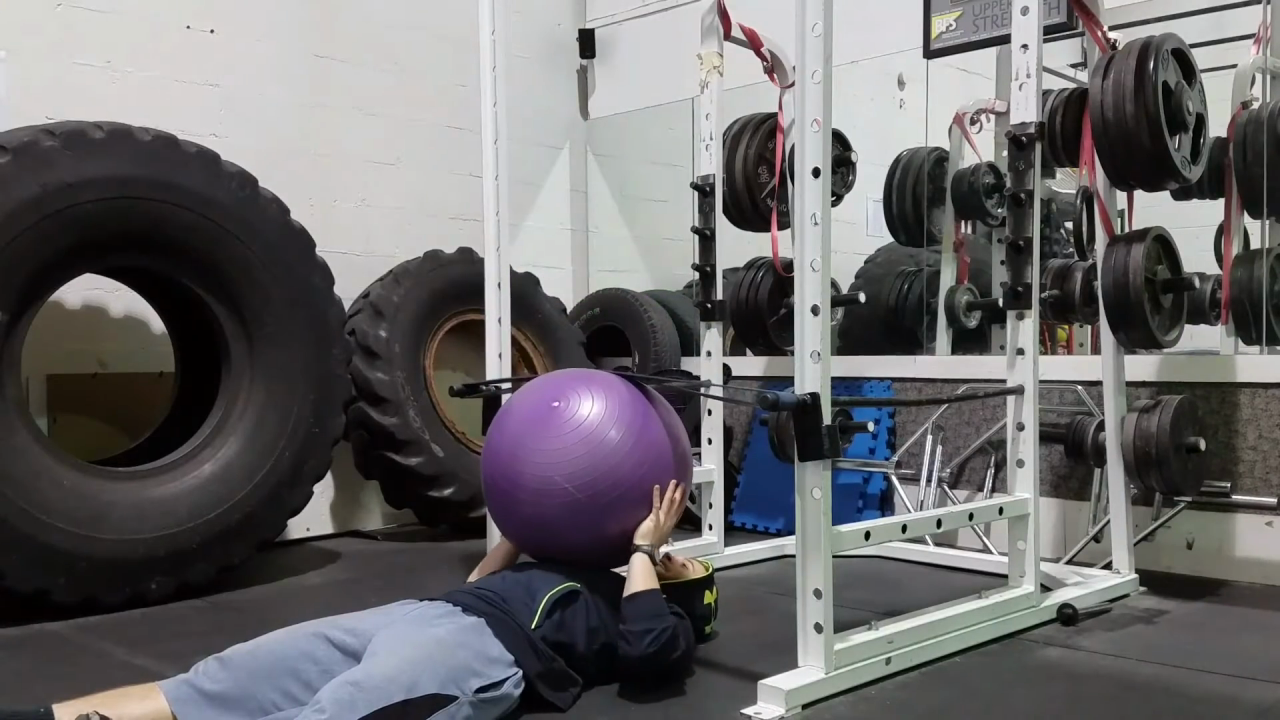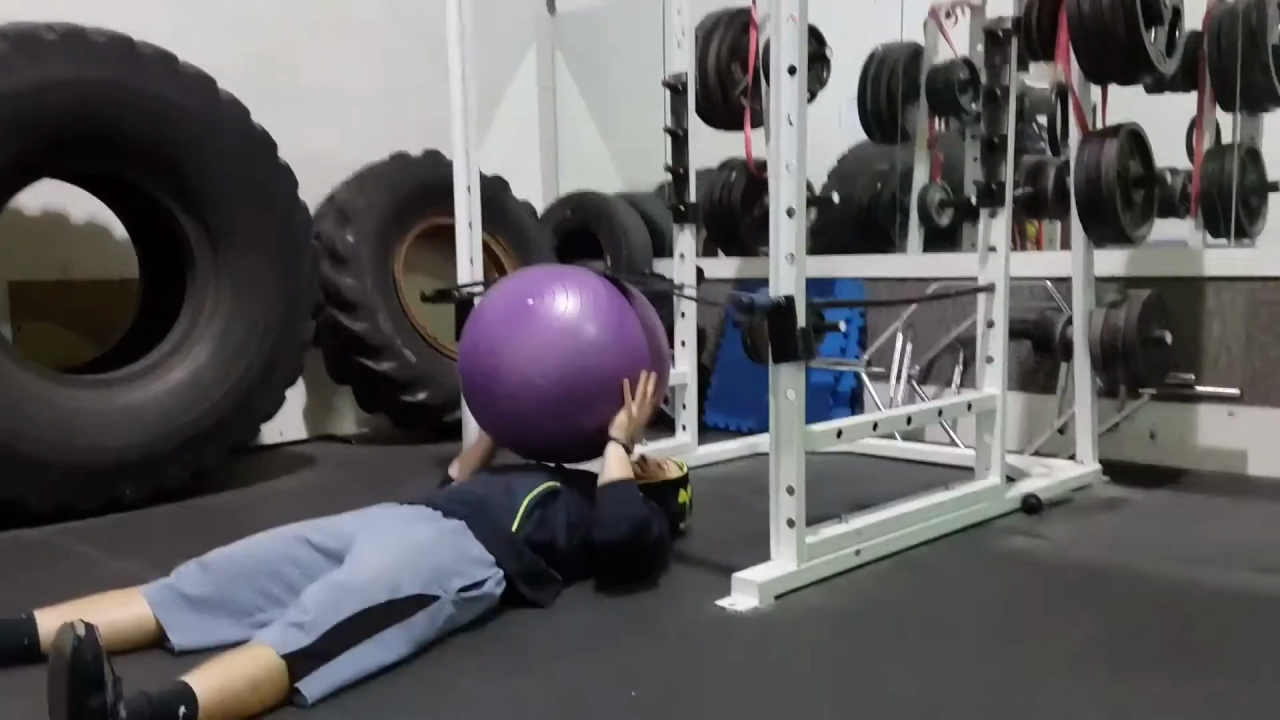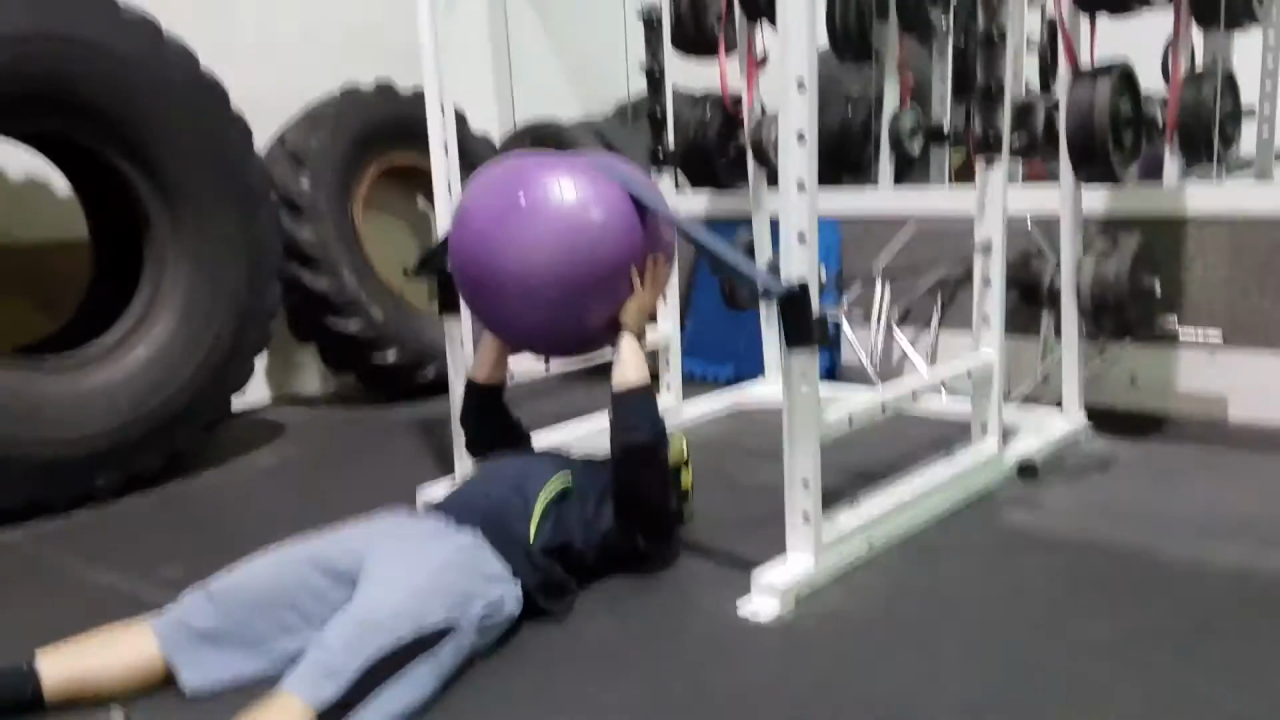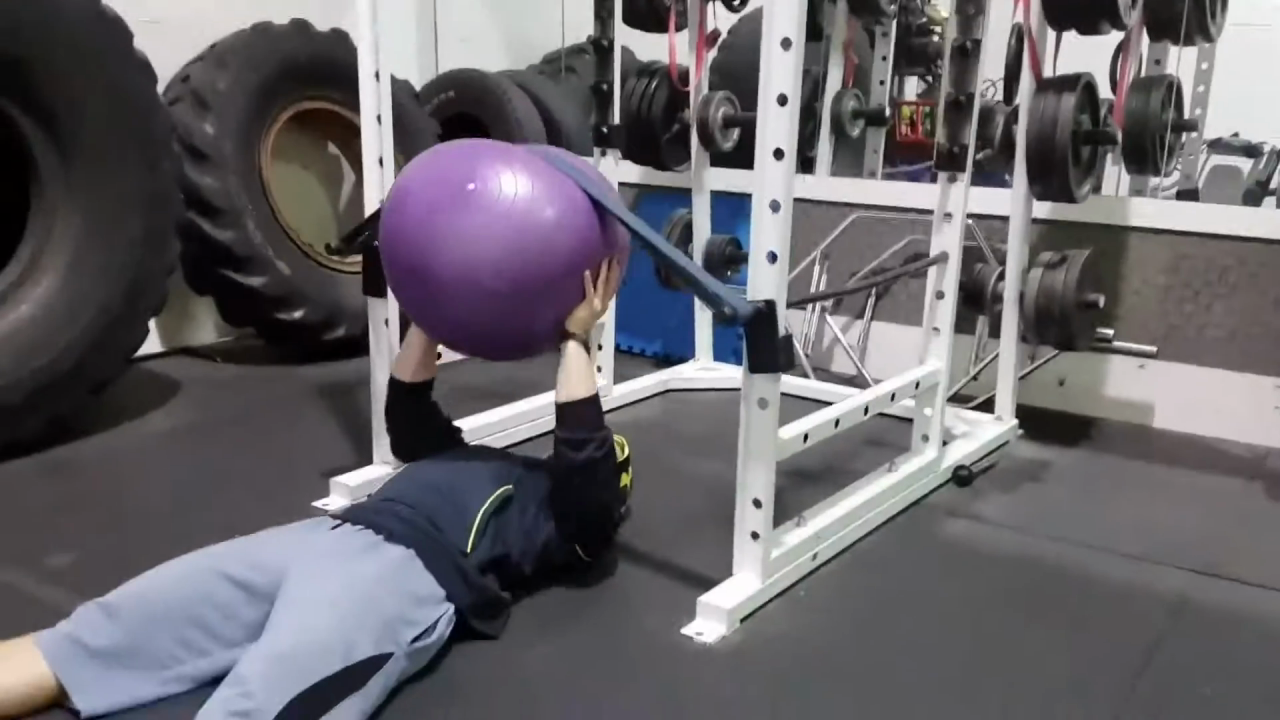
dt=0.5s
person 1, frame 1
left shoulder: (669, 633)
right shoulder: (594, 582)
left elbow: (643, 651)
right elbow: (477, 584)
left wrist: (644, 547)
left hip: (486, 651)
right hip: (419, 613)
person 1, frame 2
left shoulder: (646, 534)
right shoulder: (572, 486)
left elbow: (618, 530)
right elbow: (453, 489)
left wrist: (620, 437)
left hip: (467, 554)
right hip: (400, 520)
left knee: (301, 636)
right knee: (195, 588)
person 1, frame 3
left shoulder: (642, 522)
right shoulder: (550, 469)
left elbow: (639, 444)
right elbow: (483, 417)
left wrist: (628, 332)
left hip: (480, 564)
right hip: (405, 528)
right knee: (197, 619)
person 1, frame 4
left shoulder: (581, 515)
right shoulder: (489, 463)
left elbow: (585, 457)
right elbow: (406, 411)
left wrist: (577, 338)
left hip: (409, 576)
